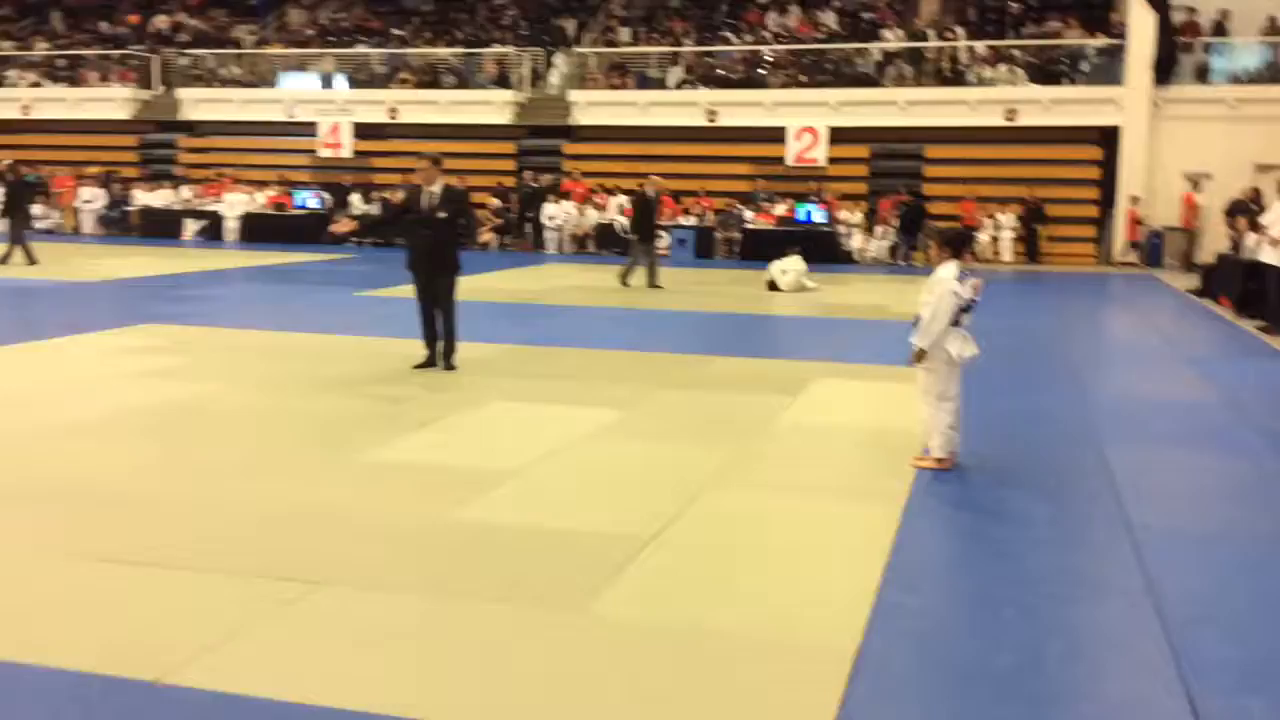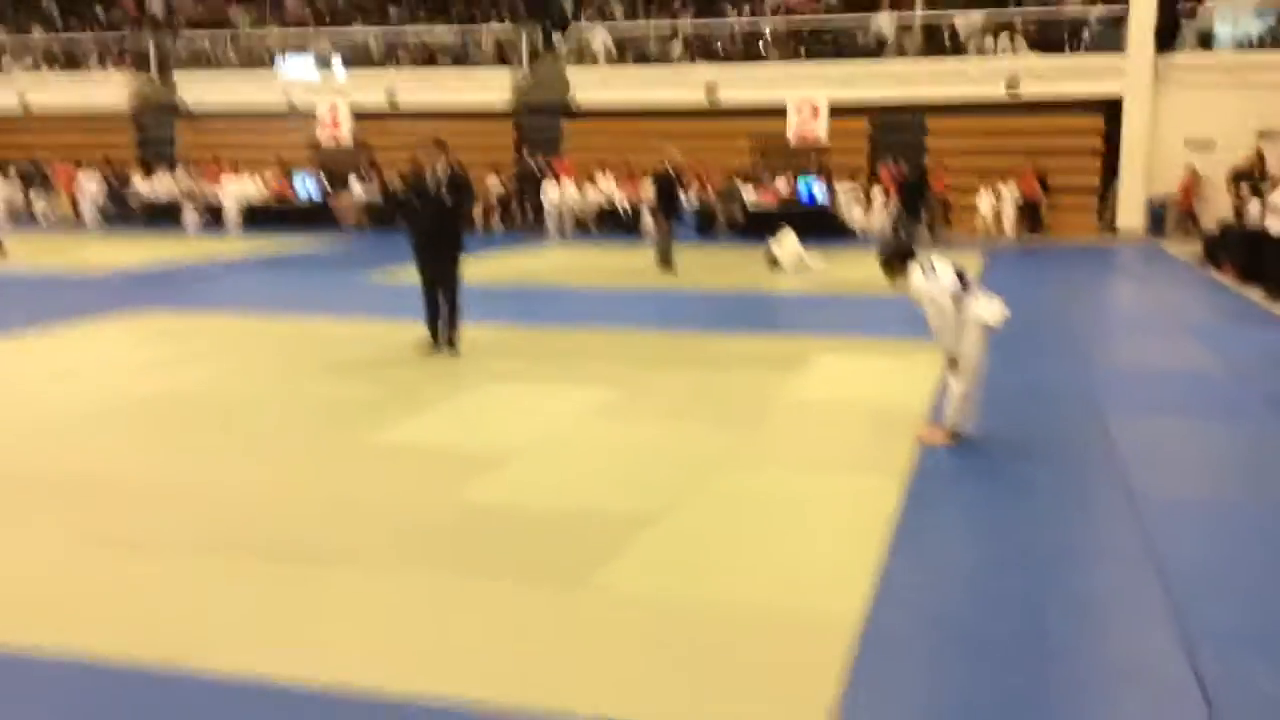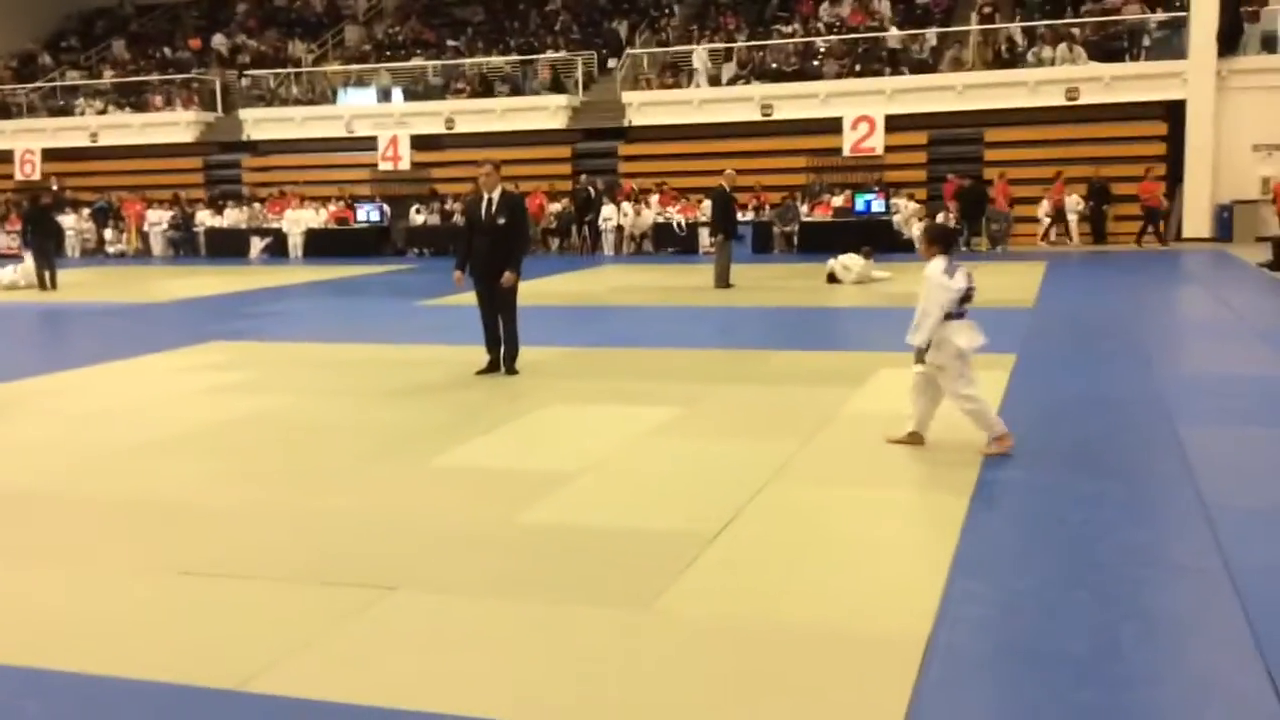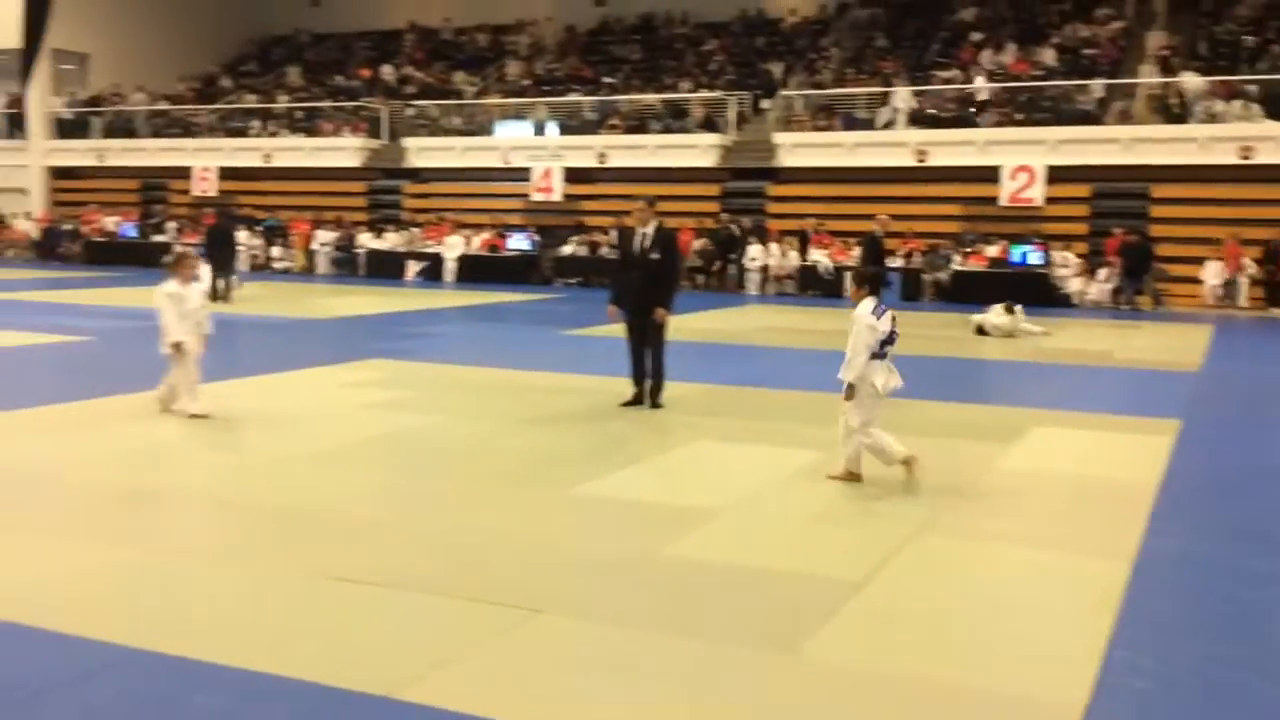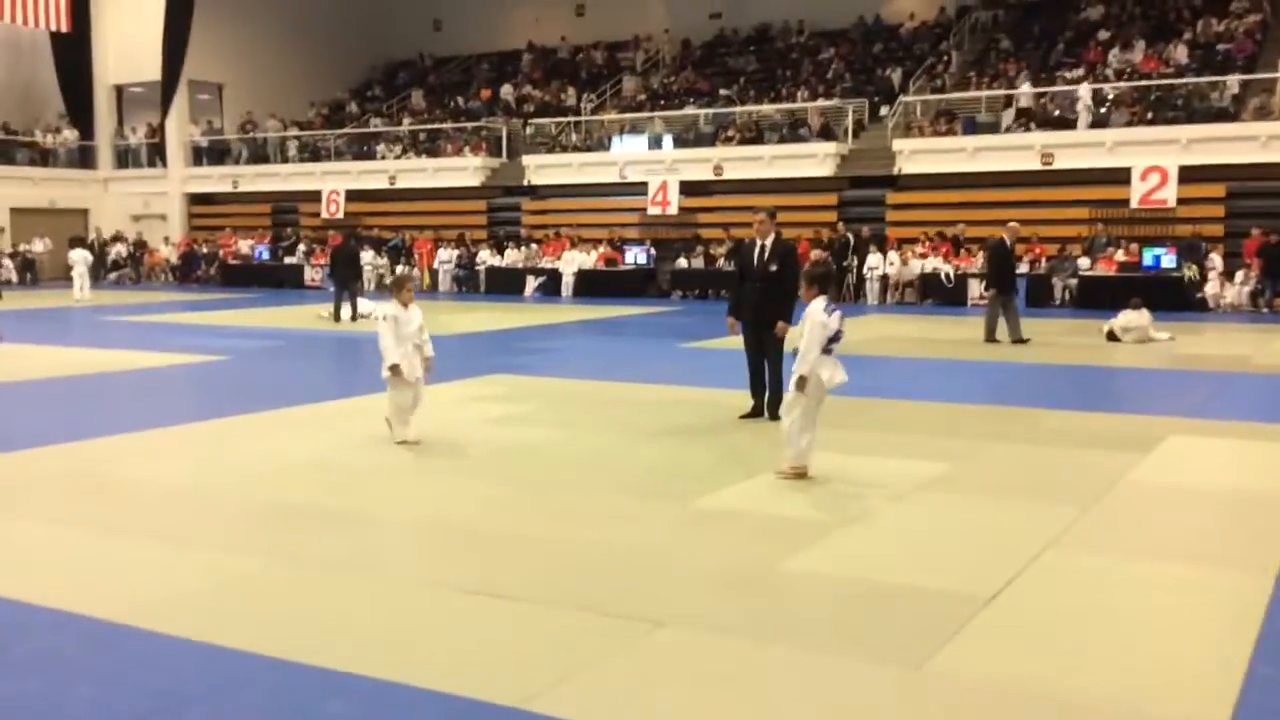
dt=1s
person 1, frame 1
left shoulder: (945, 278)
right shoulder: (964, 276)
left elbow: (937, 316)
left wrist: (921, 345)
left hip: (939, 345)
right hip: (950, 342)
left knee: (936, 399)
right knee: (947, 398)
left ankle: (941, 455)
right ankle: (947, 449)
person 1, frame 2
left shoulder: (920, 284)
right shoulder: (927, 264)
left elbow: (943, 316)
left wrist: (950, 351)
left hip: (972, 319)
right hip: (973, 314)
left knee: (964, 375)
right knee: (965, 375)
left ankle: (952, 429)
right ankle: (954, 424)
person 1, frame 3
left shoulder: (934, 273)
right shoulder: (954, 269)
left elbow: (929, 312)
left wrist: (918, 344)
left hip: (946, 338)
right hip: (949, 334)
left knee: (961, 390)
right knee: (922, 382)
left ankle: (1000, 435)
right ankle: (916, 432)
person 1, frame 4
left shoulder: (862, 314)
right shoulder: (882, 310)
left elbow: (858, 351)
left wrist: (849, 380)
left hip: (864, 377)
right hip: (876, 373)
left knee: (862, 428)
right knee: (849, 422)
left ankle: (905, 459)
right ankle: (851, 468)
person 1, frame 5
left shoulder: (814, 311)
right shoulder: (831, 309)
left elbow: (810, 346)
left wrist: (802, 373)
left hip: (813, 370)
right hip: (822, 370)
left knee: (793, 417)
right knee: (806, 418)
left ankle: (796, 465)
right ankle: (799, 463)
person 2, frame 1
left shoulder: (456, 196)
right shoulder: (414, 194)
left elbow: (468, 225)
right elbow: (391, 216)
left wrist: (475, 234)
right wrist: (358, 224)
left hip: (444, 262)
right hip: (420, 260)
left knee: (445, 309)
right knee: (427, 308)
left ankle: (448, 355)
right ankle: (432, 354)
person 2, frame 2
left shoulder: (458, 178)
right shoulder: (419, 176)
left elbow: (467, 205)
right elbow: (406, 199)
left hip: (448, 244)
right hip: (424, 243)
left knee: (448, 289)
right knee: (429, 289)
left ankle: (449, 336)
right ankle: (435, 336)
person 2, frame 3
left shoulder: (514, 201)
right shoulder: (472, 204)
left elbow: (521, 238)
right elbow: (466, 238)
left wrist: (513, 268)
right wrist: (460, 266)
left hip: (505, 271)
right hip: (481, 270)
left knee: (507, 316)
right knee: (487, 317)
left ankle: (509, 361)
right ankle: (494, 359)
person 2, frame 4
left shoulder: (666, 237)
right shoulder: (626, 237)
left elbow: (671, 274)
right elbow: (620, 271)
left wrist: (664, 305)
right wrist: (614, 300)
left hip: (654, 304)
right hip: (632, 303)
left knee: (655, 350)
right knee: (636, 350)
left ankle: (654, 394)
right ankle: (639, 392)
person 2, frame 5
left shoulder: (785, 250)
right shoulder: (743, 249)
left elbow: (791, 286)
right elbow: (737, 283)
left wrist: (785, 317)
right wrist: (733, 313)
left hip: (774, 316)
right hip: (750, 315)
left knee: (774, 361)
right knee: (754, 361)
left ankle: (773, 406)
right ankle: (758, 404)
